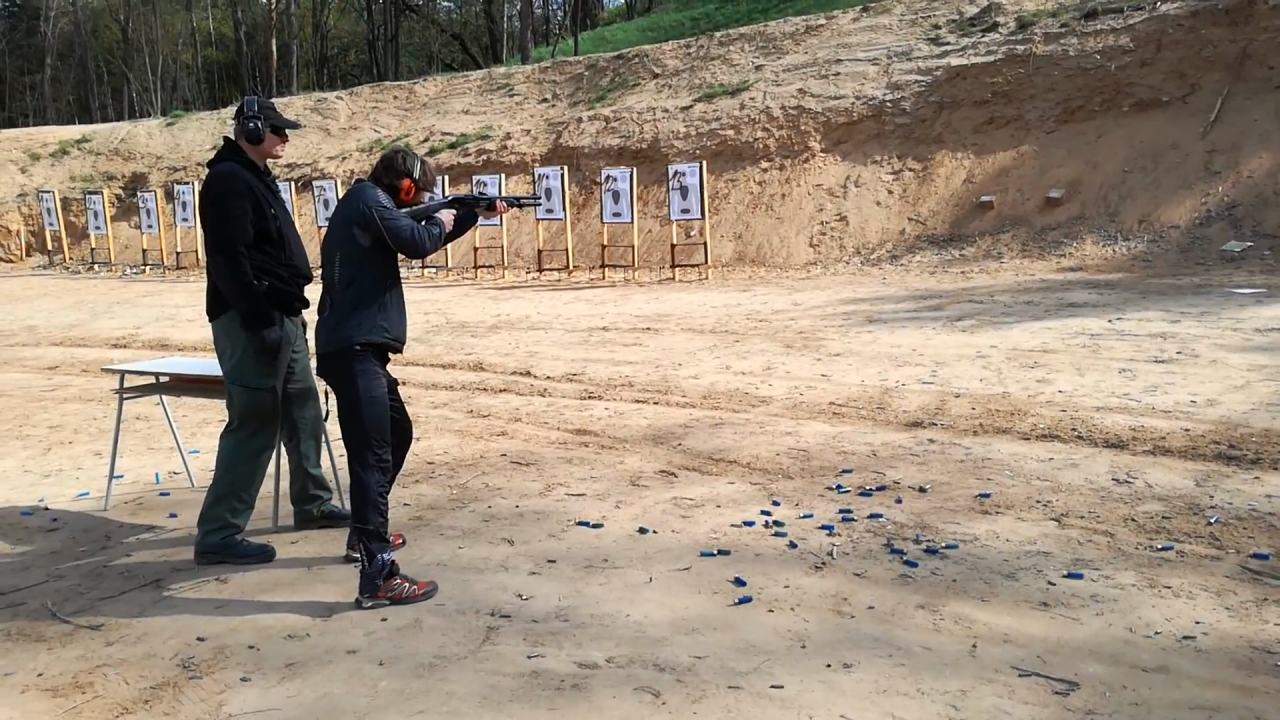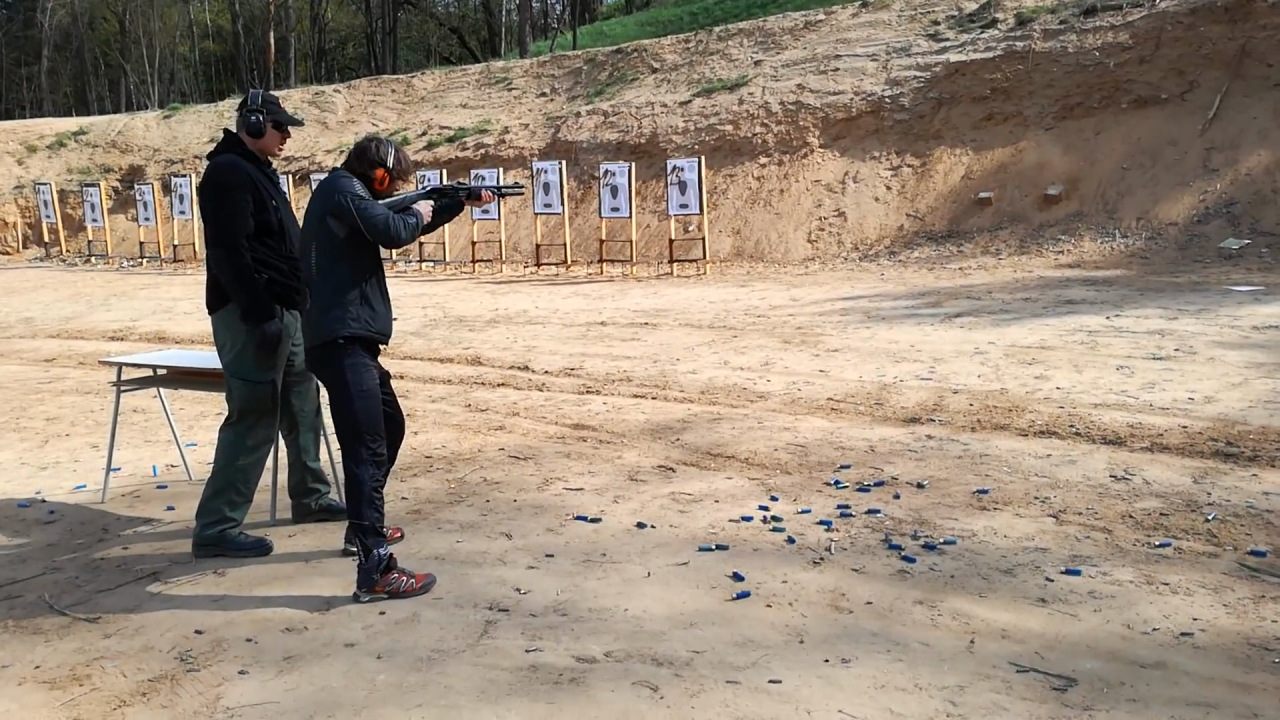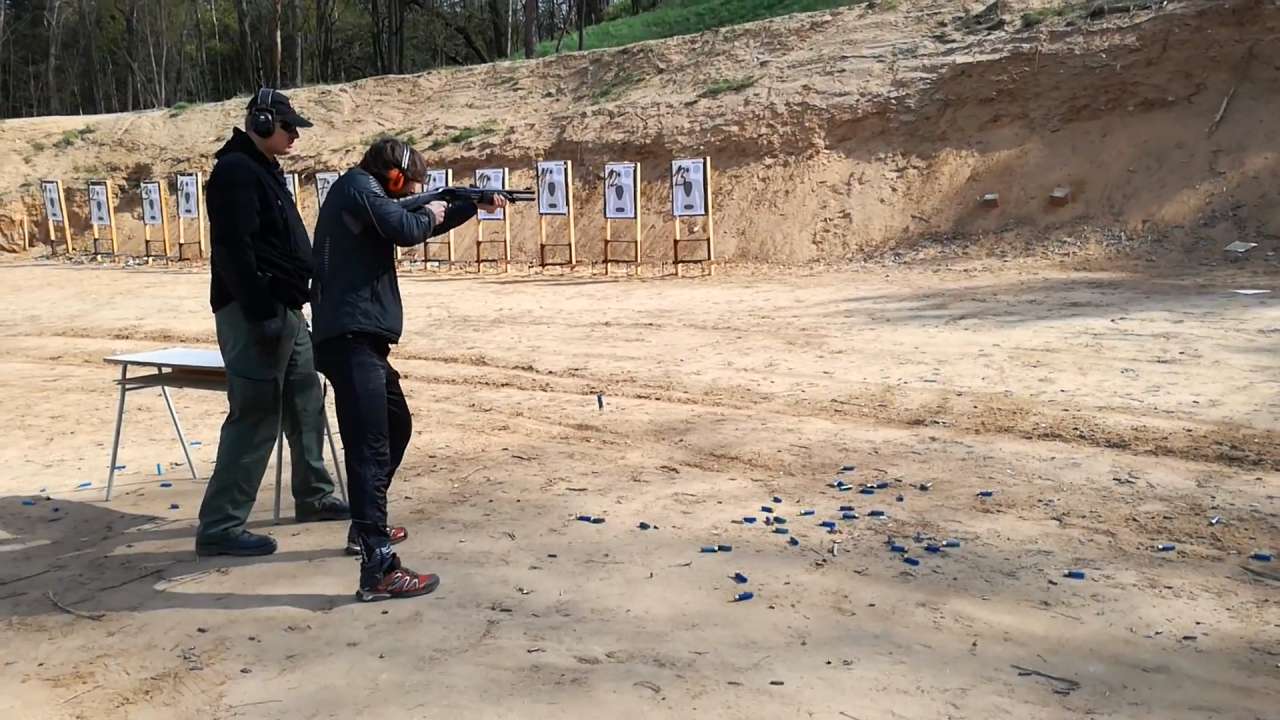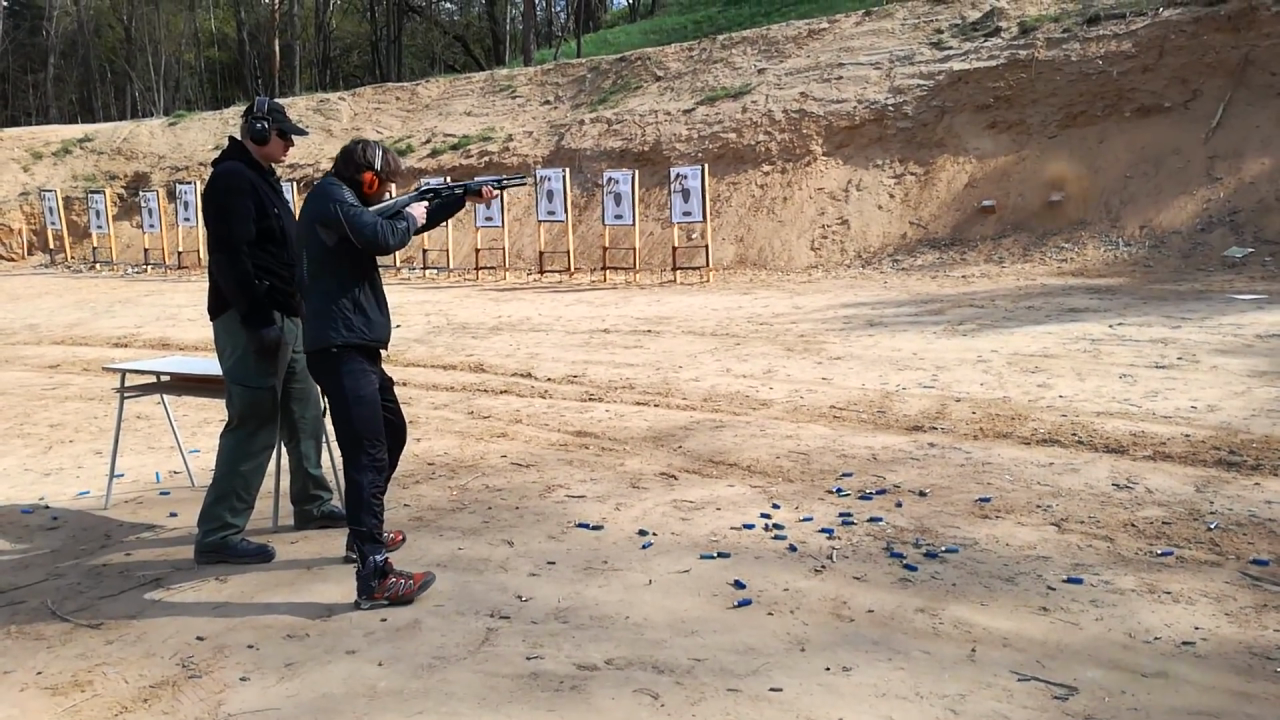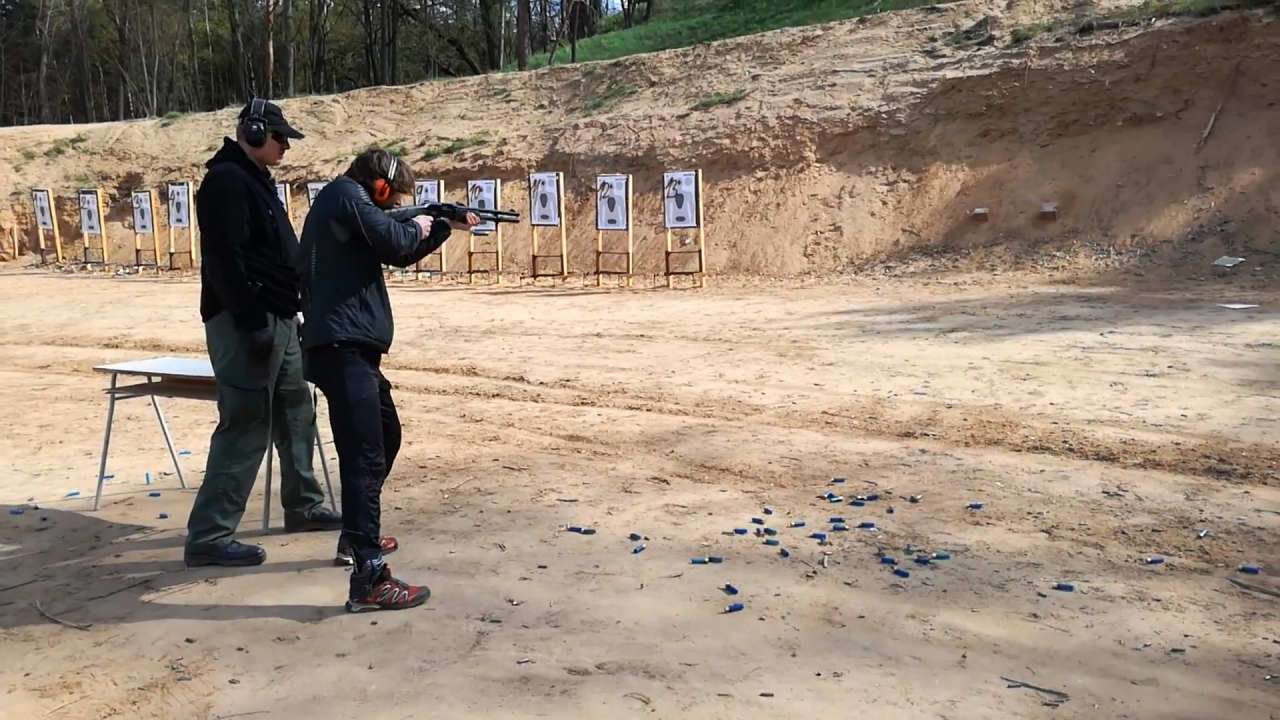
dt=1s
person 1, frame 1
left shoulder: (257, 177)
right shoulder: (228, 180)
right elbow: (229, 260)
left wrist: (289, 313)
right wrist: (259, 322)
left hip: (282, 316)
right hip: (252, 322)
left knee: (303, 414)
right knee: (254, 424)
left ankle: (312, 504)
right ankle: (218, 534)
person 1, frame 2
left shoulder: (258, 170)
right shoulder: (228, 172)
right elbow: (229, 253)
left wrist: (291, 305)
right wrist: (260, 315)
left hip: (282, 310)
right hip: (251, 315)
left knee: (302, 406)
right knee: (254, 419)
left ankle: (310, 497)
right ankle: (216, 528)
person 1, frame 3
left shoulder: (265, 170)
right shoulder: (236, 171)
right elbow: (234, 250)
left wrist: (286, 307)
right wrist: (261, 314)
left hip: (287, 310)
right hip: (256, 314)
left knee: (306, 405)
right knee: (255, 417)
left ankle: (314, 497)
right ankle: (219, 526)
person 1, frame 4
left shoulder: (262, 177)
right shoulder: (232, 179)
right elbow: (231, 258)
left wrist: (288, 312)
right wrist: (259, 320)
left hip: (285, 317)
right hip: (253, 321)
left knee: (303, 414)
right knee: (254, 425)
left ankle: (313, 504)
right ankle: (219, 534)
person 1, frame 5
left shoulder: (256, 179)
right shoulder: (226, 180)
right elbow: (224, 259)
left wrist: (286, 313)
right wrist: (252, 322)
left hip: (278, 319)
right hip: (246, 323)
left knee: (295, 417)
right knee: (245, 427)
left ankle: (303, 506)
right ankle: (208, 535)
person 2, frame 1
left shoulder: (371, 203)
right shoulder: (369, 198)
left elbow: (412, 234)
right elbow: (417, 242)
left wrist: (475, 214)
right wrist: (440, 221)
left hip: (361, 345)
right hip: (354, 349)
left knee: (396, 435)
right knee: (373, 455)
left ankle: (367, 532)
right ankle: (378, 577)
person 2, frame 2
left shoulder: (351, 194)
right shoulder: (342, 188)
left elbow: (400, 222)
right elbow: (393, 231)
left wrist: (463, 202)
right wrist: (416, 214)
left hip: (352, 338)
right hip: (341, 341)
left knee: (390, 430)
right knee: (367, 449)
left ankle: (364, 527)
right ankle: (376, 570)
person 2, frame 3
left shoulder: (367, 195)
right shoulder: (357, 186)
left elbow: (411, 222)
right elbow: (405, 229)
left wrist: (475, 206)
right wrist: (429, 215)
left hip: (362, 336)
right hip: (351, 339)
left knee: (396, 428)
right knee: (370, 448)
left ankle: (367, 525)
right ankle: (379, 569)
person 2, frame 4
left shoulder: (346, 201)
right shoulder: (331, 196)
left elbow: (406, 223)
right elbow: (381, 238)
left wrist: (462, 199)
right wrist: (408, 218)
left hip: (357, 345)
right hip: (341, 349)
left knee: (391, 435)
right knee: (368, 456)
left ankle: (365, 534)
right ankle: (375, 577)
person 2, frame 5
left shoulder: (351, 205)
right shoulder: (345, 193)
left elbow: (398, 256)
right elbow: (391, 239)
left wrist: (445, 227)
right wrist: (416, 227)
left hip: (354, 345)
right hip: (342, 347)
left knee: (385, 440)
right knee: (365, 457)
left ankle: (358, 536)
right ankle: (369, 580)
